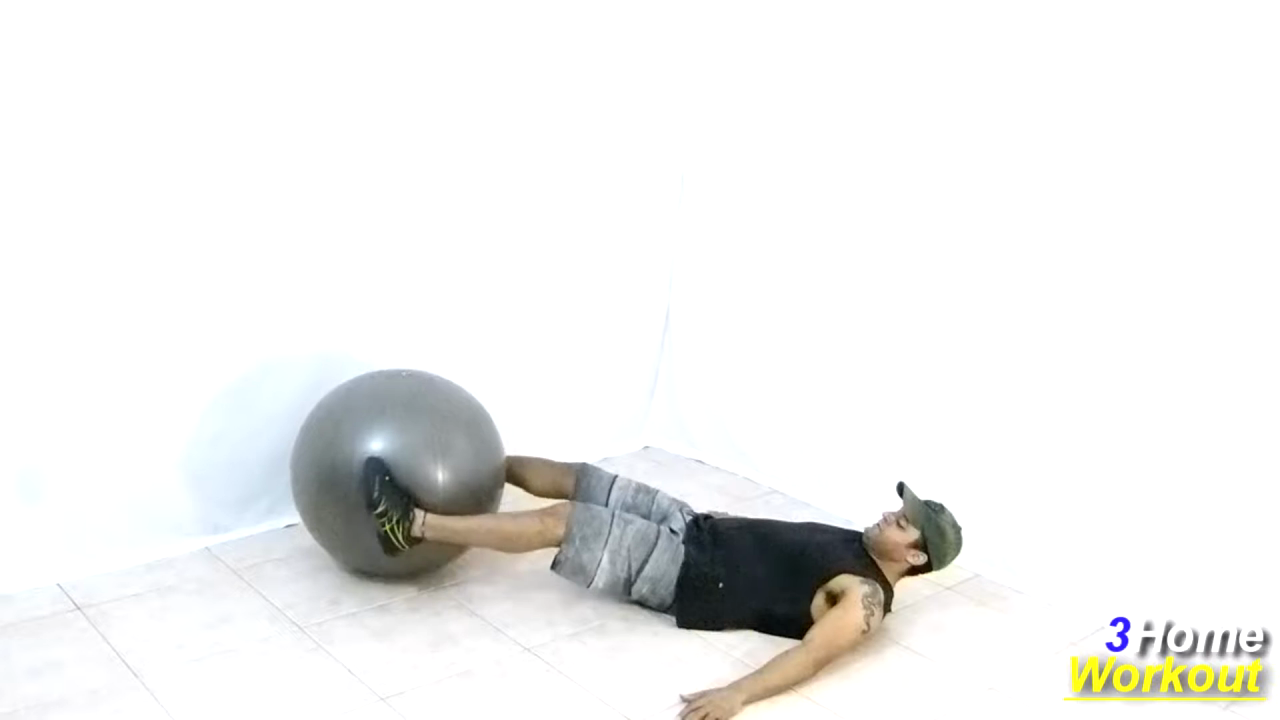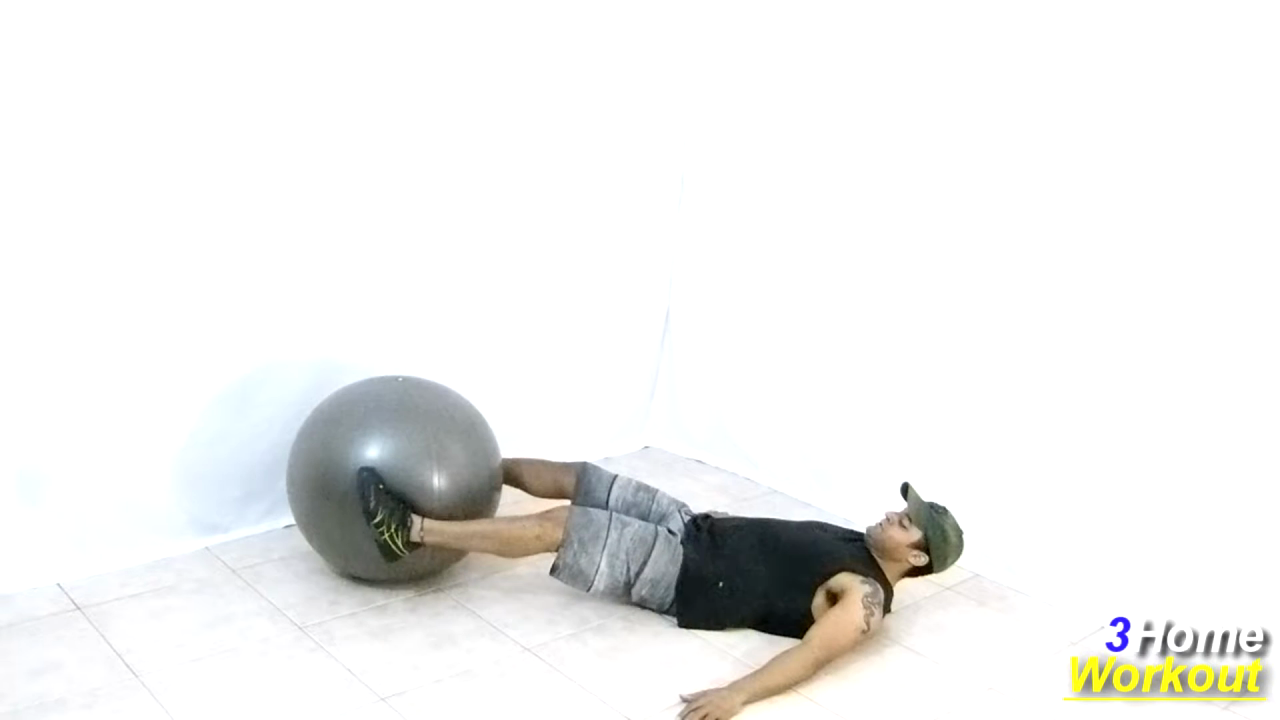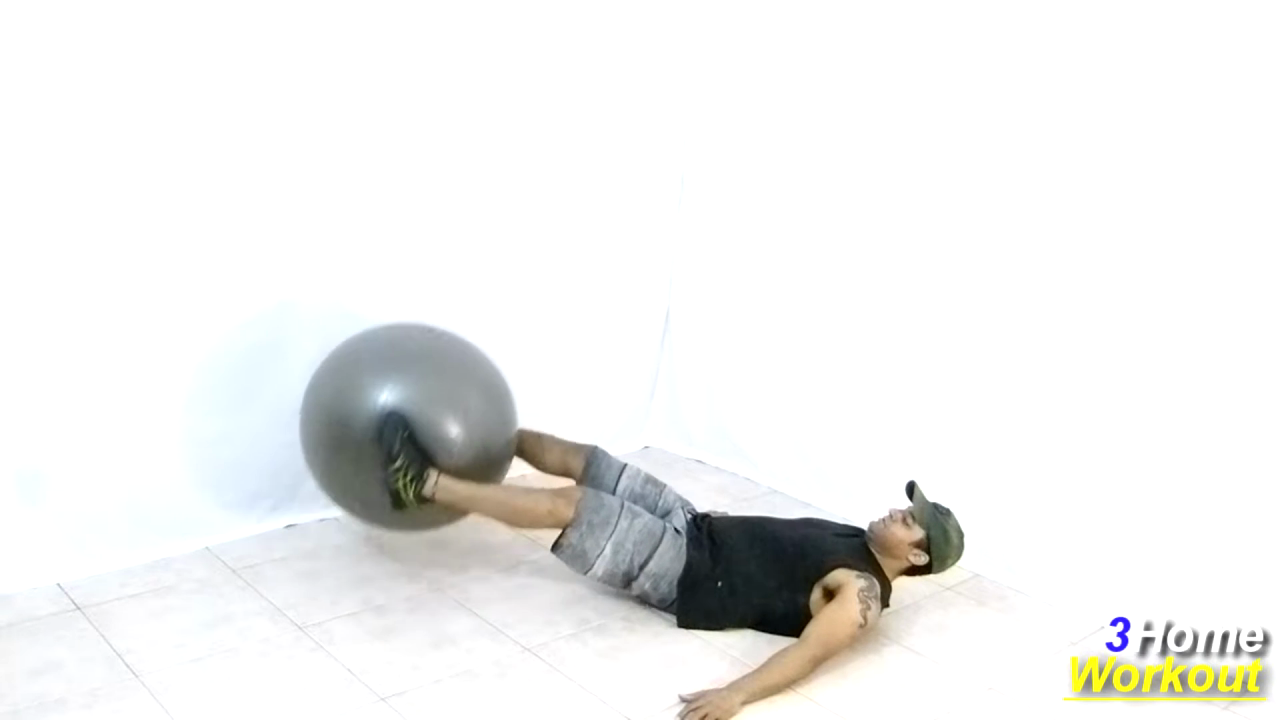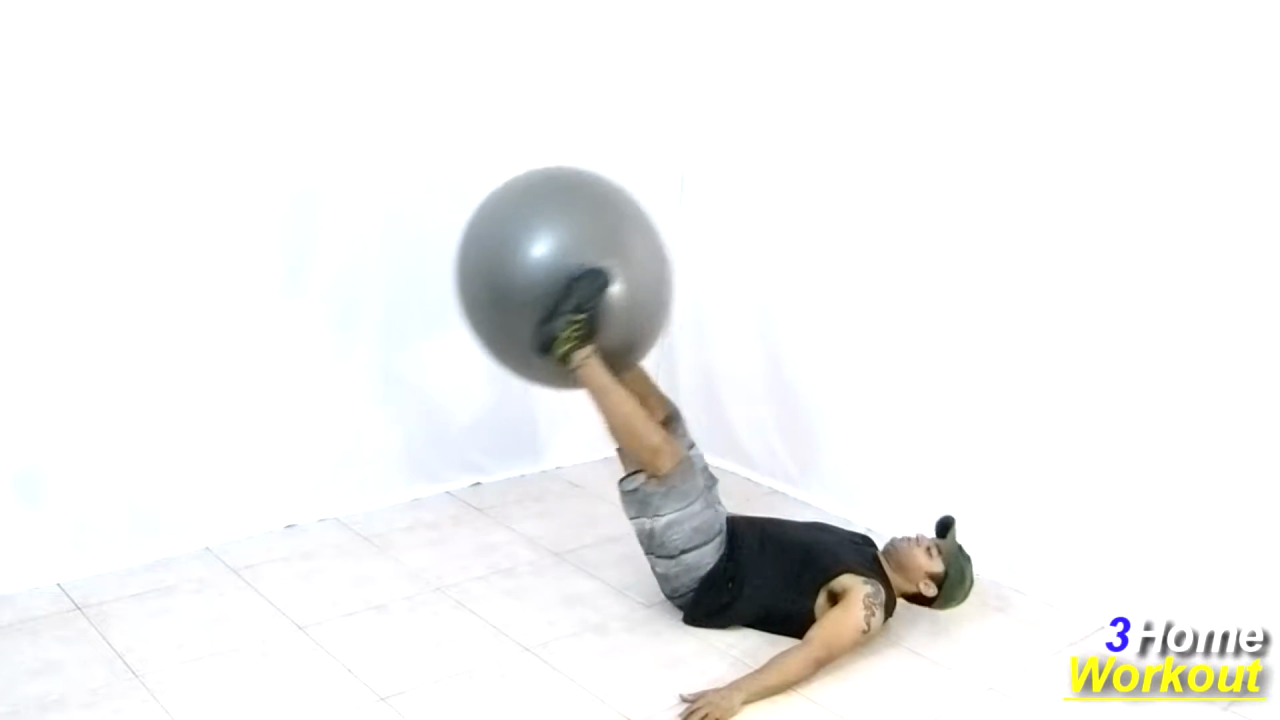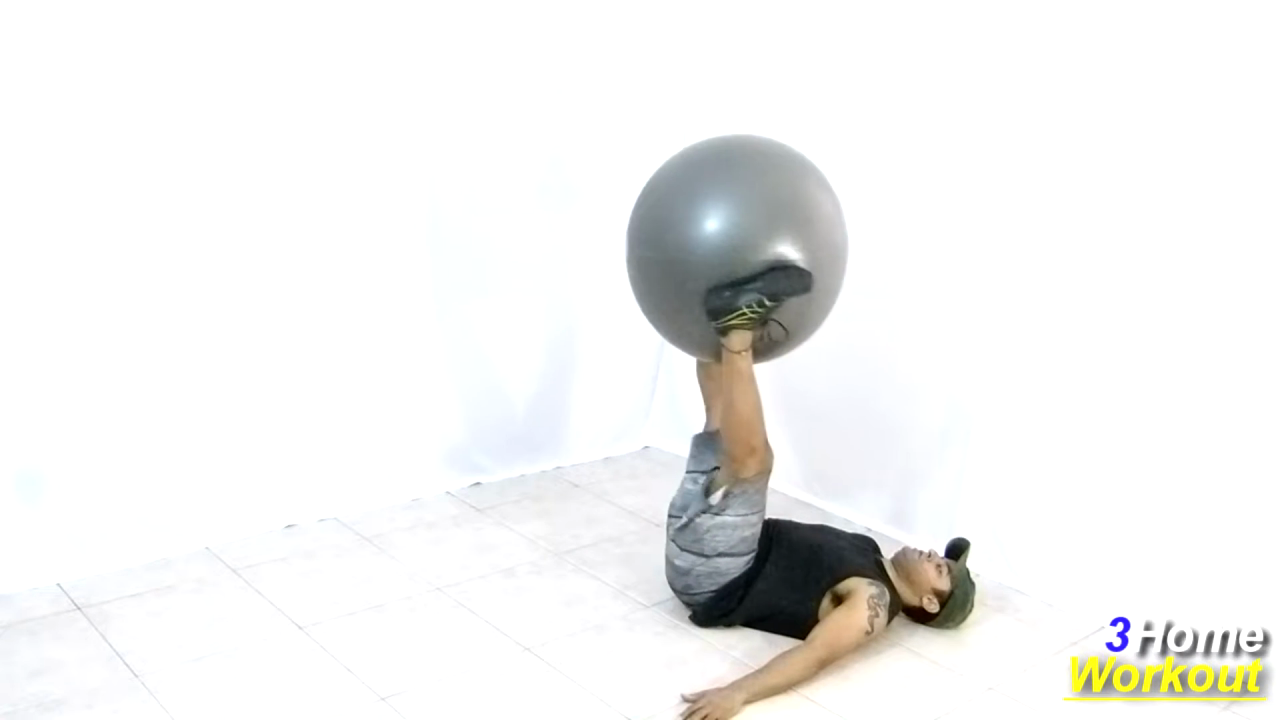
dt=0.4s
person 1, frame 1
left shoulder: (866, 597)
right shoulder: (851, 542)
left elbow: (811, 653)
right wrist: (714, 520)
left hip: (690, 577)
right hip: (695, 531)
left knee: (558, 521)
right knee: (573, 479)
left ankle: (413, 524)
person 1, frame 2
left shoulder: (864, 597)
right shoulder: (852, 543)
left elbow: (812, 652)
right wrist: (712, 521)
left hip: (690, 576)
right hip: (693, 530)
left knee: (554, 527)
right knee: (572, 477)
left ankle: (411, 530)
person 1, frame 3
left shoulder: (862, 595)
right shoulder: (854, 540)
left elbow: (807, 654)
left hip: (689, 579)
right hip: (696, 531)
left knee: (569, 505)
right knee: (584, 460)
left ankle: (424, 482)
person 1, frame 4
left shoulder: (866, 602)
right shoulder: (859, 548)
left elbow: (810, 655)
left hip: (707, 581)
right hip: (725, 541)
left knee: (662, 453)
right knee: (663, 420)
left ankle: (575, 349)
right ankle: (580, 340)
person 1, frame 5
left shoulder: (872, 604)
right shoulder: (866, 551)
left elbow: (815, 655)
left hip: (709, 580)
right hip: (698, 540)
left knee: (751, 456)
right knee: (725, 419)
left ankle: (739, 325)
right ankle: (733, 320)
